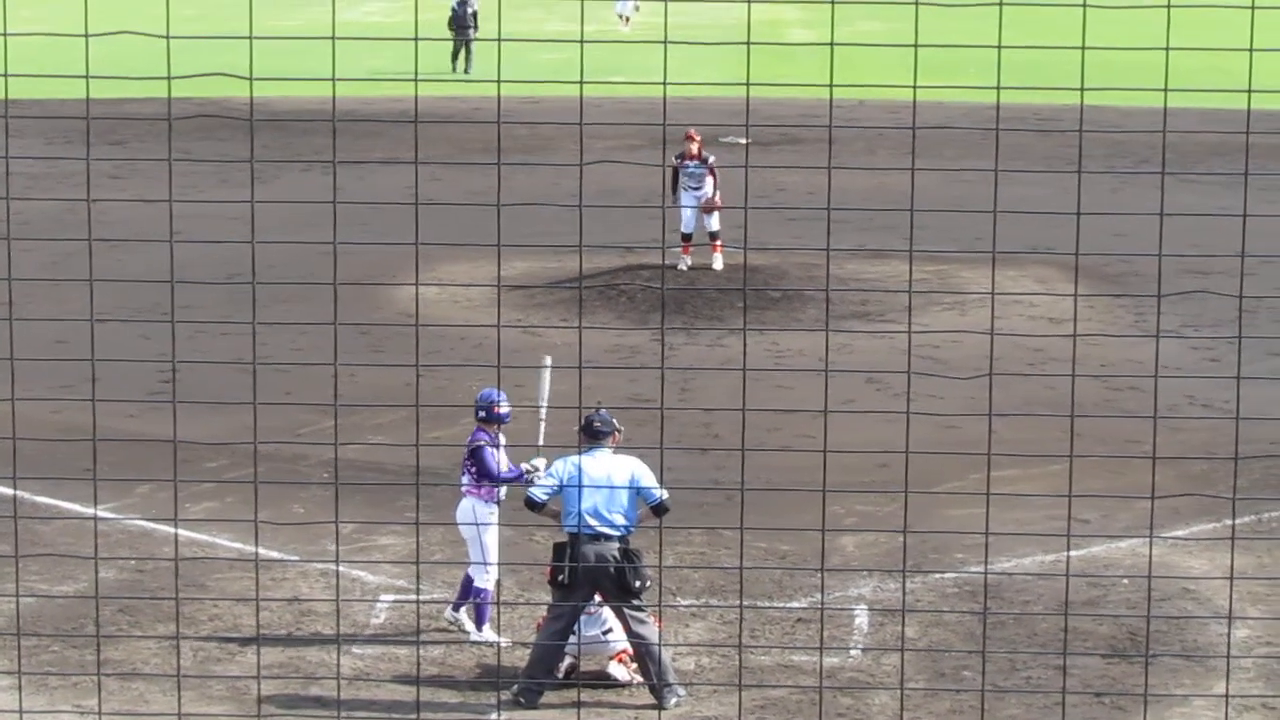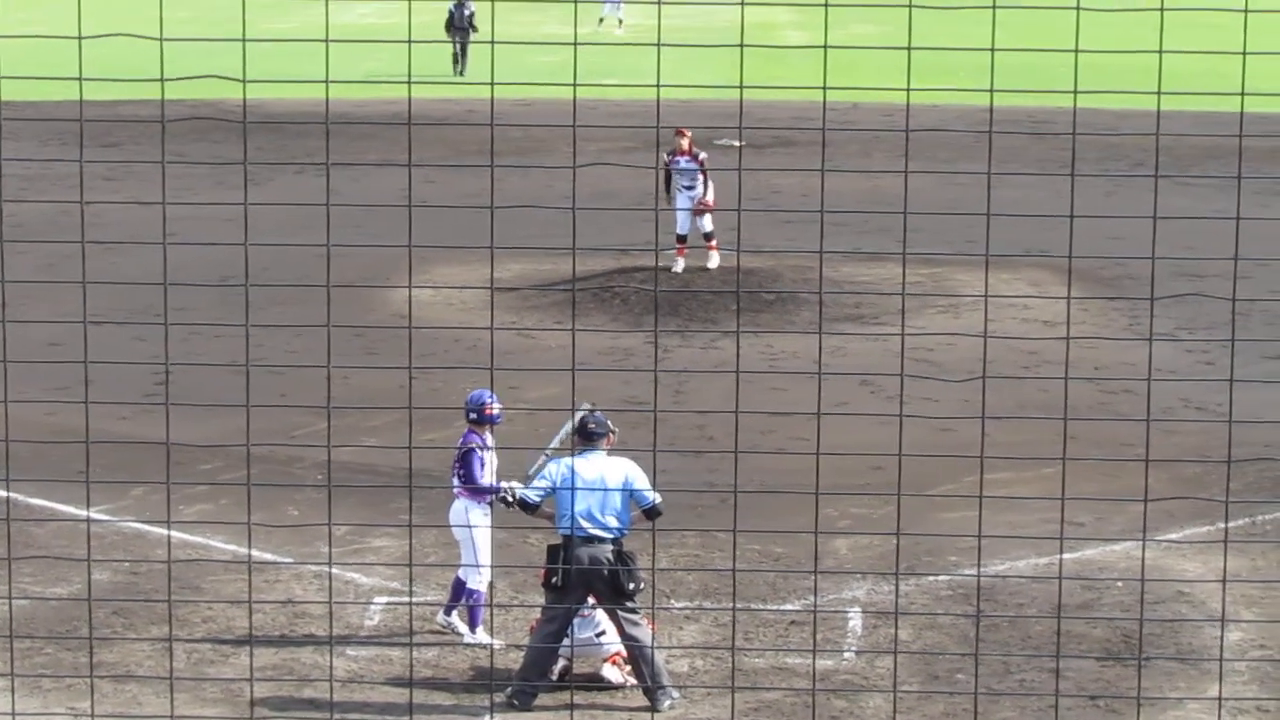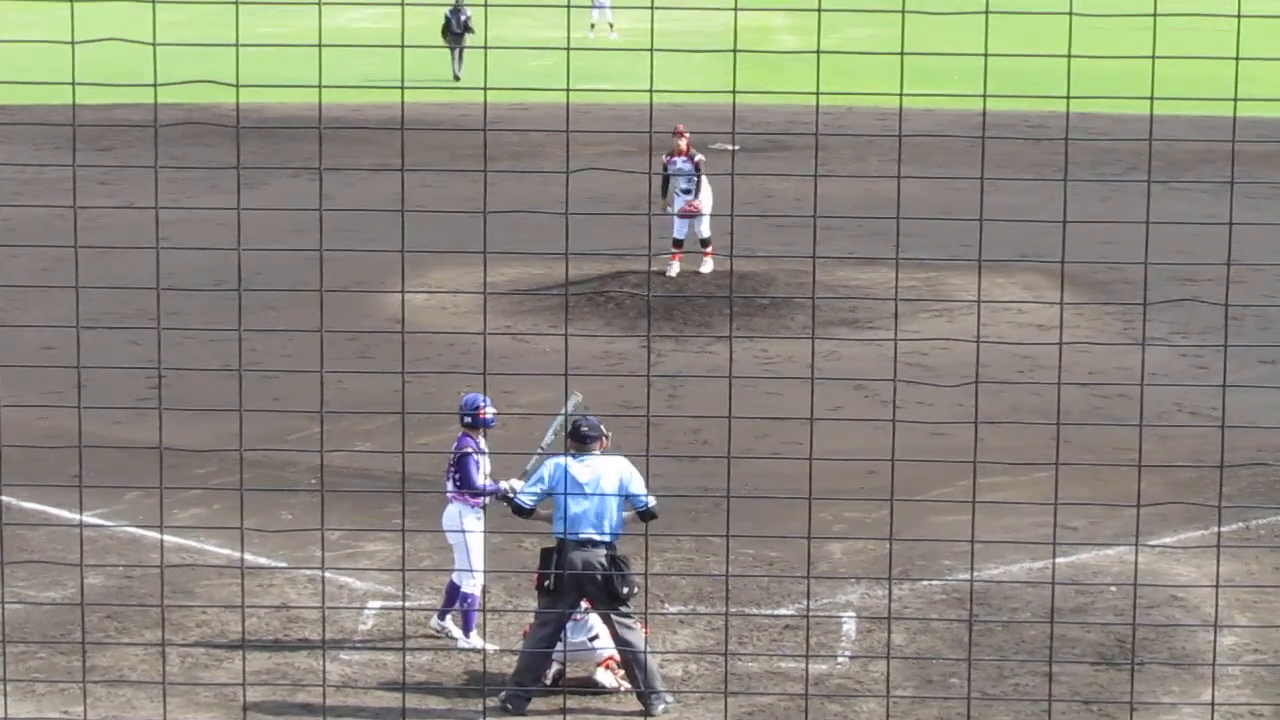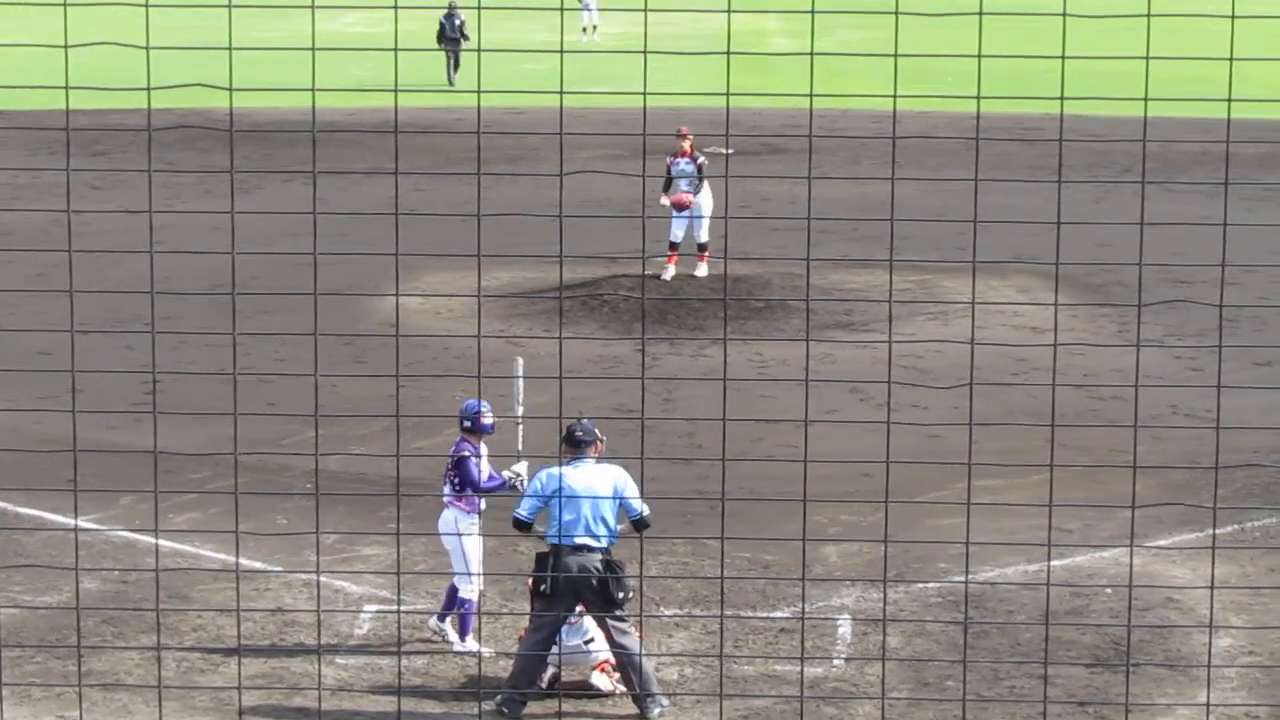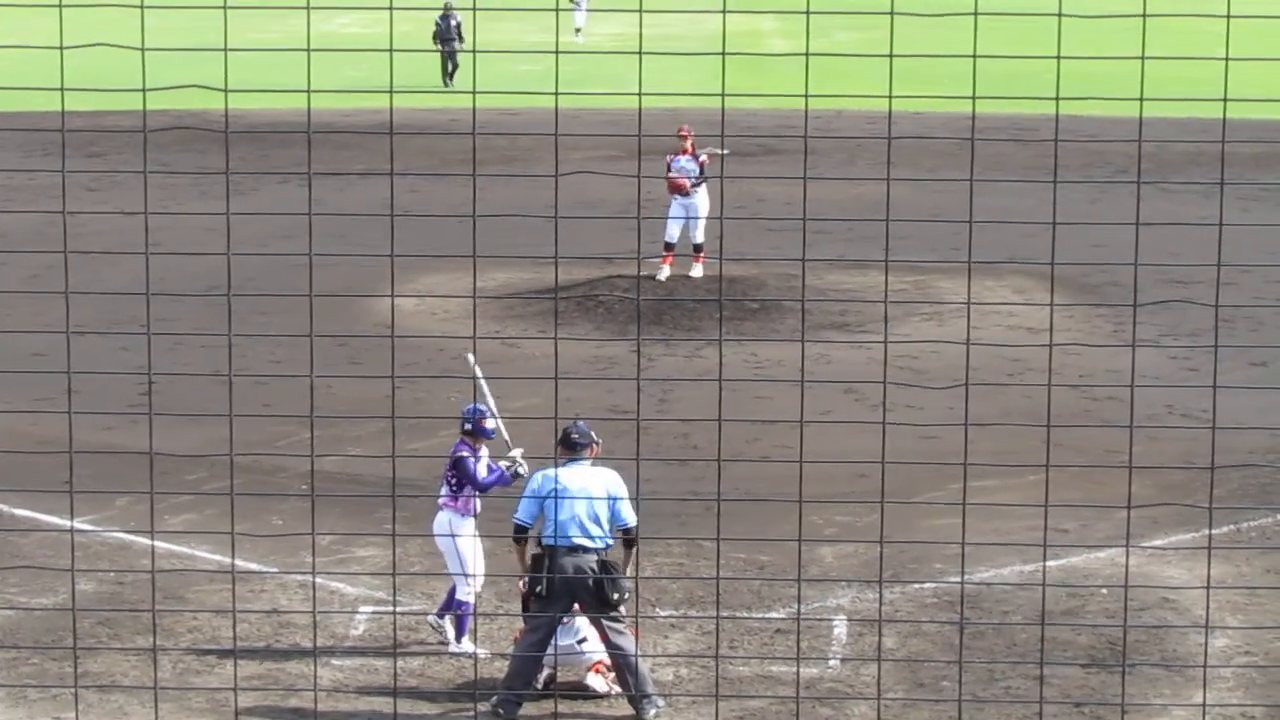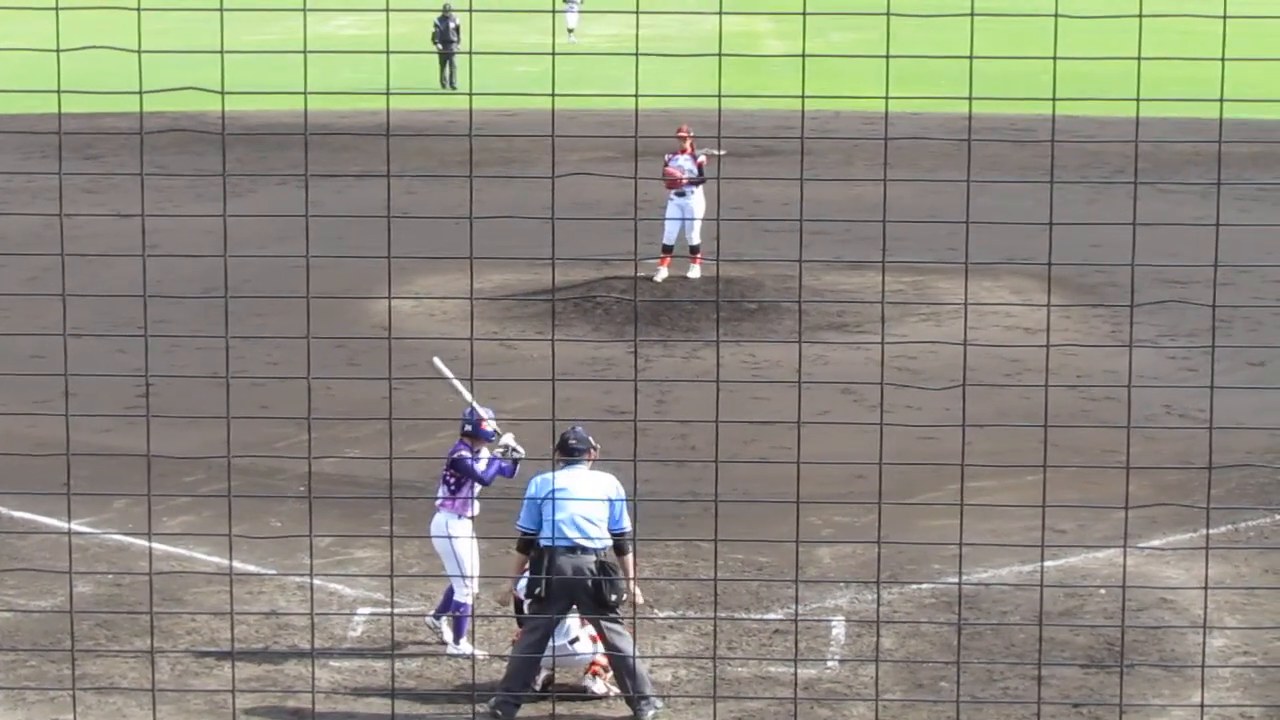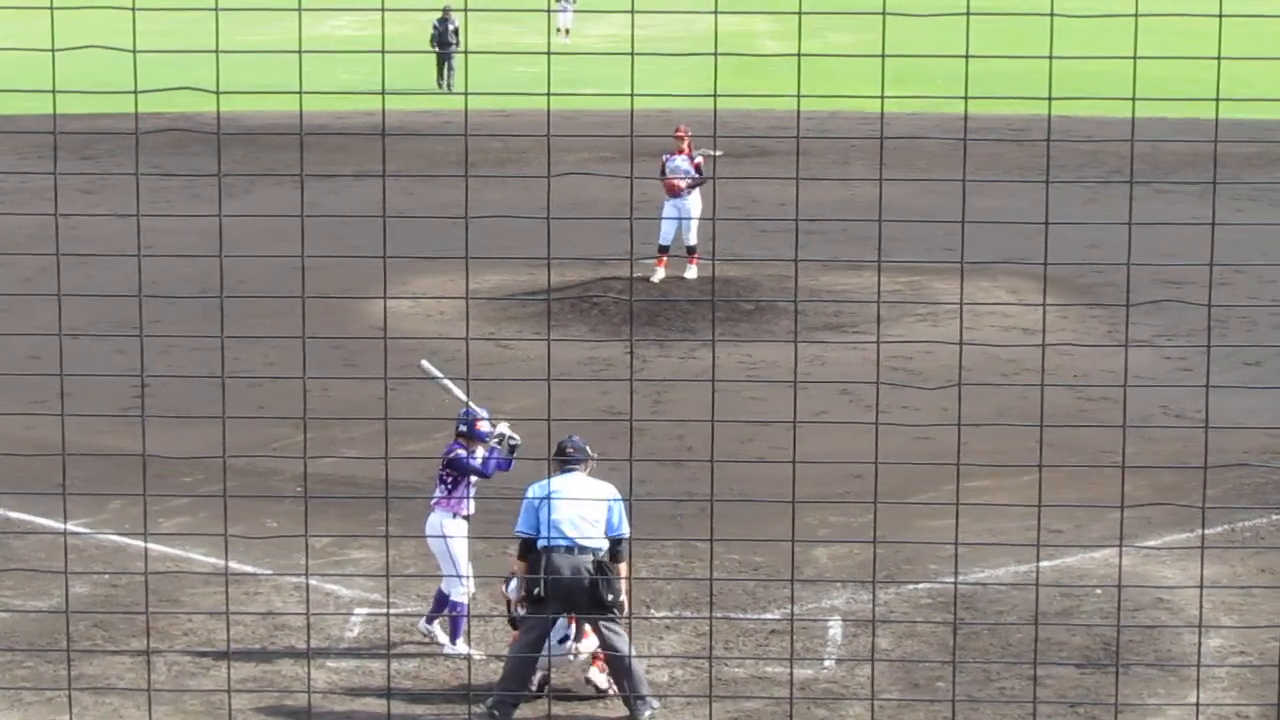
dt=0.2s
person 1, frame 1
left shoulder: (565, 465)
right shoulder: (631, 465)
left elbow: (532, 501)
right elbow: (662, 505)
left wrist: (562, 516)
right wrist: (632, 518)
left hip: (576, 553)
right hip: (615, 554)
left knee: (556, 623)
right knee: (639, 623)
left ankle: (529, 690)
right ankle: (667, 690)
person 1, frame 2
left shoulder: (559, 467)
right shoulder: (625, 467)
left elbow: (526, 502)
right elbow: (654, 509)
left wrist: (556, 517)
left hip: (571, 555)
right hip: (610, 557)
left knee: (550, 625)
right knee: (633, 625)
left ankle: (523, 692)
right ankle: (661, 693)
person 1, frame 3
left shoulder: (554, 466)
right shoulder: (620, 466)
left elbow: (520, 505)
right elbow: (649, 511)
left wrist: (553, 518)
left hip: (564, 559)
right hip: (602, 560)
left knee: (543, 629)
right knee: (626, 629)
left ankle: (516, 697)
right ankle: (655, 697)
person 1, frame 4
left shoulder: (549, 476)
right shoulder: (615, 474)
left elbow: (520, 522)
right elbow: (642, 521)
left hip: (559, 564)
right hip: (597, 566)
left knee: (538, 634)
right knee: (621, 634)
person 1, frame 5
left shoulder: (543, 479)
right shoulder: (609, 478)
left elbow: (520, 531)
right elbow: (630, 533)
left wrist: (525, 568)
right wrist: (624, 568)
left hip: (555, 565)
right hip: (594, 567)
left knee: (534, 635)
right knee: (618, 635)
person 1, frame 6
left shoulder: (541, 483)
right shoulder: (608, 483)
left elbow: (527, 539)
right elbow: (622, 540)
left wrist: (516, 579)
right wrist: (631, 581)
left hip: (552, 566)
right hip: (592, 567)
left knee: (532, 636)
right knee: (617, 636)
person 1, frame 7
left shoulder: (538, 489)
right shoulder: (606, 490)
left elbow: (526, 545)
right elbow: (618, 546)
left wrist: (520, 586)
right wrist: (621, 589)
left hip: (550, 567)
right hip: (590, 569)
left knee: (529, 638)
right knee: (614, 637)
person 2, frame 1
left shoulder: (495, 437)
right shoulder: (480, 441)
left elbow: (506, 470)
right elbow: (496, 477)
left wrist: (529, 471)
right wrist: (527, 468)
left hip: (486, 509)
right hip: (477, 510)
left knee: (480, 566)
right knee: (487, 570)
left ankle: (456, 611)
right ankle: (481, 630)
person 2, frame 2
left shoulder: (485, 438)
right shoulder: (472, 444)
right elbow: (475, 485)
left wrist: (503, 490)
right wrist: (504, 487)
left hip: (478, 510)
right hip: (470, 511)
left knee: (470, 568)
right knee: (480, 572)
left ankle: (448, 615)
right ankle: (474, 632)
person 2, frame 3
left shoulder: (477, 442)
right shoulder: (466, 448)
right elbow: (473, 488)
left wrist: (503, 489)
right wrist: (504, 486)
left hip: (470, 514)
right hip: (463, 515)
left knee: (463, 572)
right knee: (473, 576)
left ankle: (442, 619)
right ankle: (468, 637)
person 2, frame 4
left shoulder: (478, 447)
right shoulder: (464, 452)
left elbow: (489, 478)
right elbow: (479, 487)
left wrist: (512, 477)
right wrist: (510, 474)
left hip: (467, 519)
right hip: (459, 520)
left knee: (464, 576)
right knee: (471, 581)
left ankle: (441, 621)
right ankle: (464, 641)
person 2, frame 5
left shoulder: (479, 451)
right shoulder: (462, 454)
left elbow: (498, 479)
right elbow: (481, 485)
left wrist: (515, 470)
right wrist: (506, 463)
left hip: (464, 521)
right hip: (453, 523)
left knee: (474, 576)
right knee: (468, 582)
left ankle: (441, 617)
right ankle: (460, 642)
person 2, frame 6
left shoulder: (481, 452)
right shoulder: (460, 454)
left elbow: (507, 472)
right elbow: (485, 478)
left wrist: (515, 455)
right wrist: (501, 449)
left hip: (462, 523)
right hip: (450, 524)
left knee: (465, 579)
right knee: (466, 584)
left ankle: (438, 617)
right ankle: (458, 644)
person 2, frame 7
left shoulder: (476, 450)
right shoulder: (455, 454)
left elbow: (503, 465)
right elbow: (485, 472)
left wrist: (511, 446)
right wrist: (497, 441)
left hip: (457, 523)
right hip: (445, 523)
left knee: (454, 580)
right knee: (462, 584)
left ankle: (430, 623)
right ankle: (455, 644)
